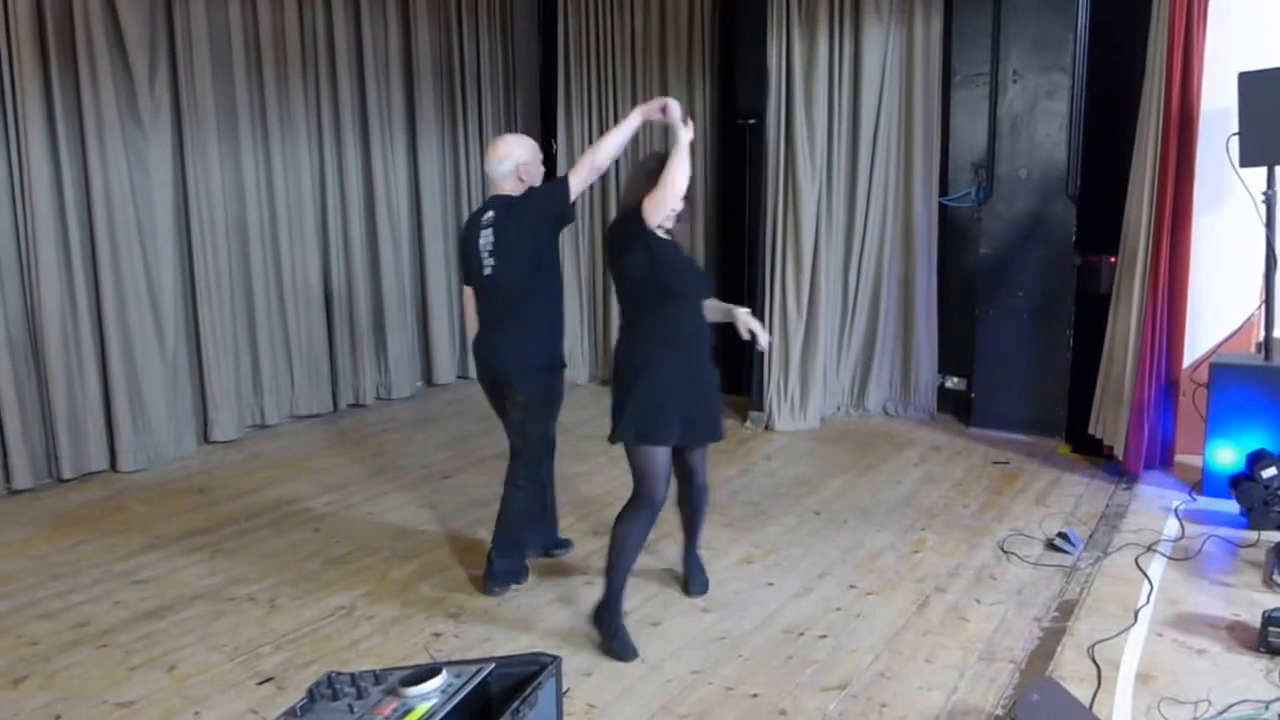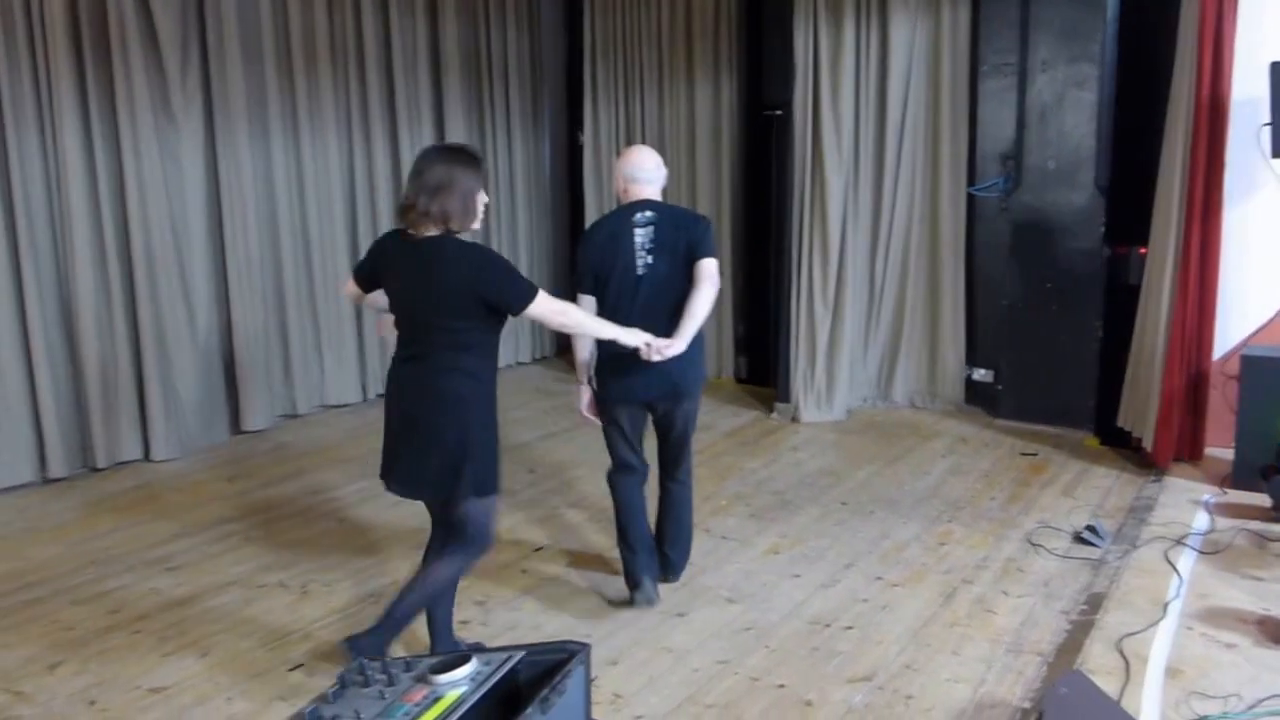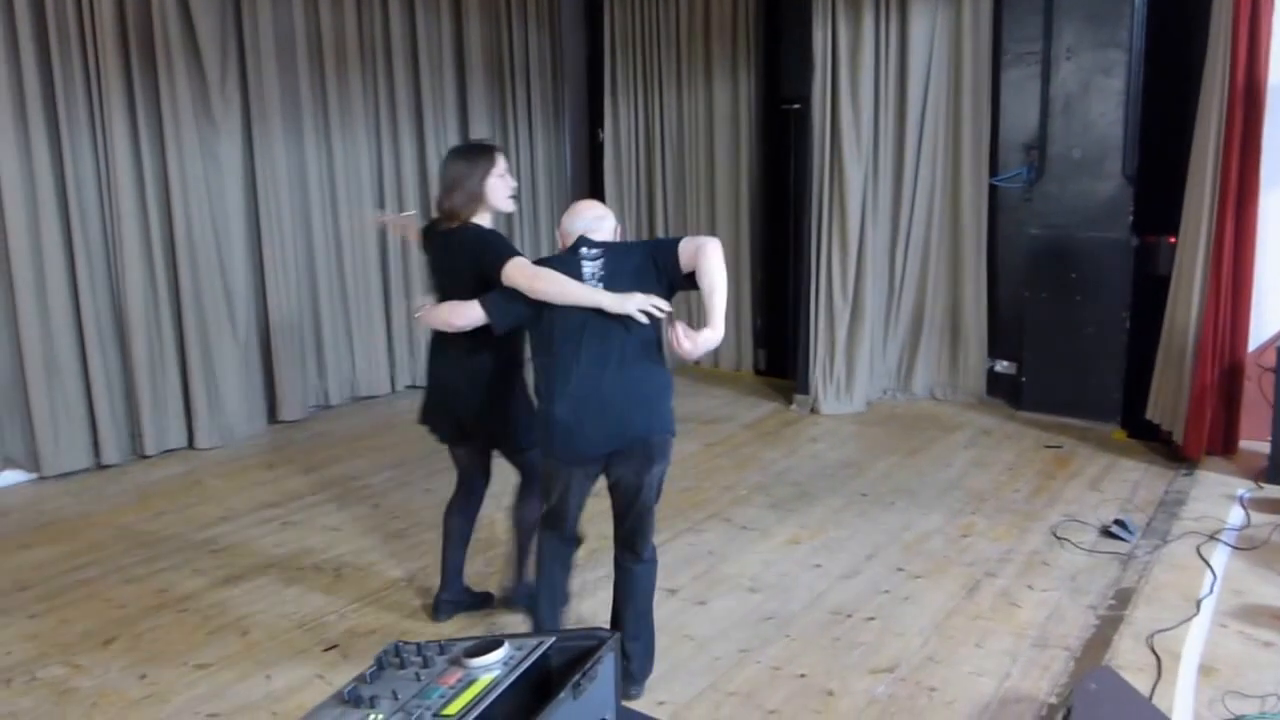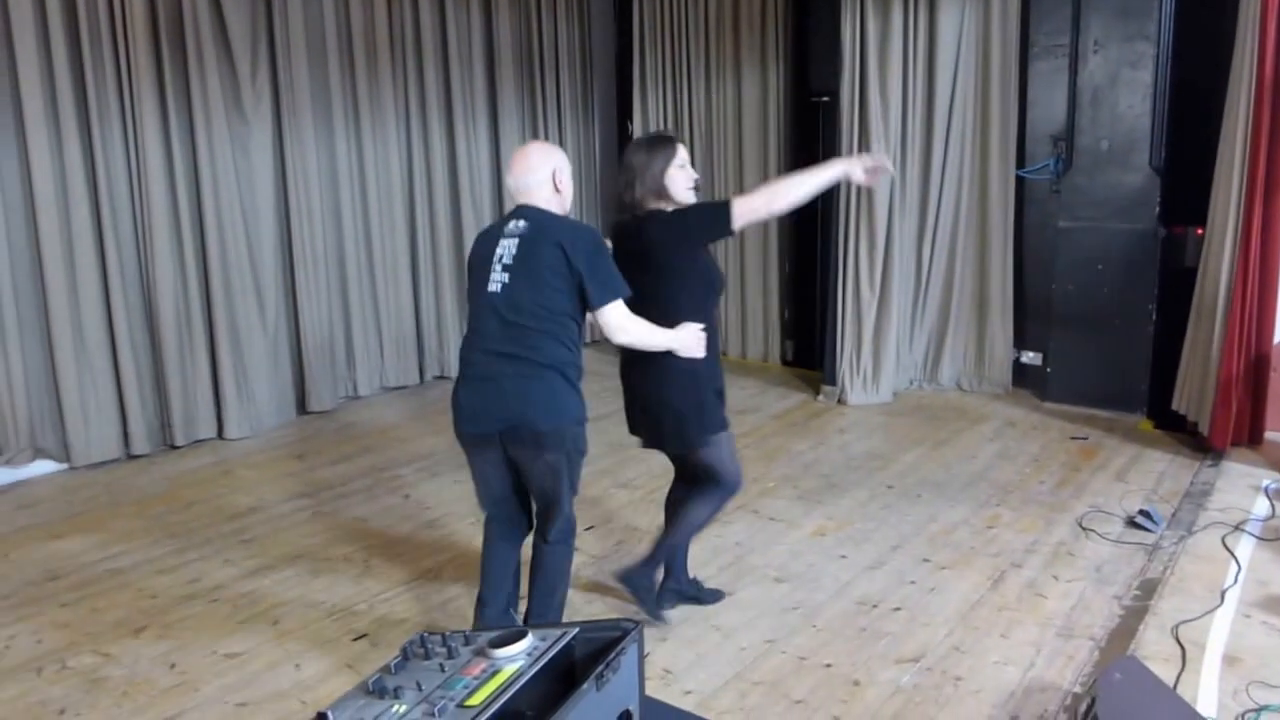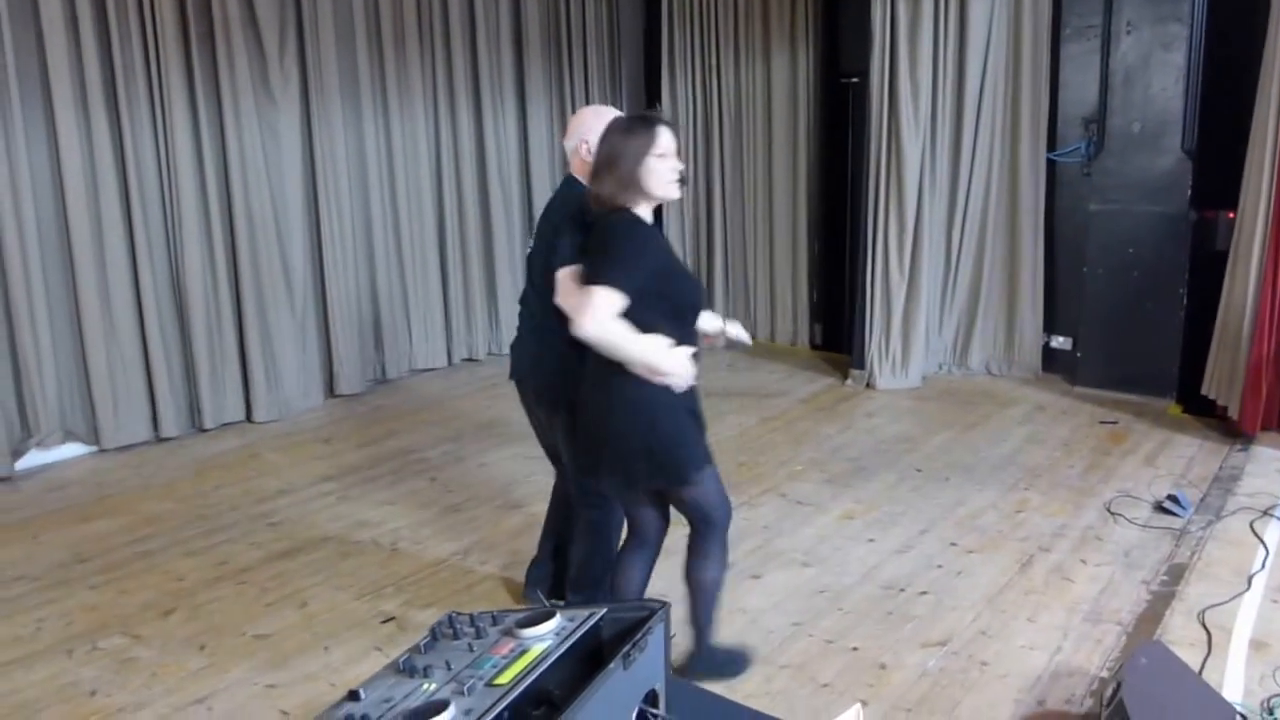
dt=1s
person 1, frame 1
left shoulder: (673, 248)
right shoulder: (627, 233)
left elbow: (695, 304)
right elbow: (670, 189)
left wrist: (736, 313)
right wrist: (682, 137)
left hip: (691, 376)
right hip: (646, 380)
left knee: (694, 474)
right knee: (650, 495)
left ankle: (691, 556)
right ankle: (609, 607)
person 1, frame 2
left shoulder: (393, 247)
right shoulder: (474, 262)
left elbow: (354, 291)
right elbow: (554, 313)
right wrist: (622, 334)
left hip: (410, 402)
right hip: (455, 409)
left knee: (447, 527)
right knee: (470, 536)
left ankle: (442, 644)
right ankle: (378, 637)
person 1, frame 3
left shoulder: (442, 234)
right shoulder: (484, 245)
left elbow: (417, 232)
right elbow: (530, 278)
right wrist: (610, 300)
left hip: (451, 378)
right hip: (489, 382)
left knee: (470, 481)
right knee: (538, 473)
left ankle: (450, 591)
right ankle: (521, 584)
person 1, frame 4
left shoulder: (631, 233)
right shoulder: (674, 228)
right elbow: (767, 202)
right wrist: (841, 167)
left hip: (660, 370)
right hip: (674, 375)
left knee: (694, 475)
right knee: (724, 479)
left ankle: (674, 581)
right ankle: (645, 571)
person 1, frame 5
left shoulder: (619, 228)
right shoulder: (633, 236)
right elbow: (590, 320)
left wrist: (716, 324)
right wrist: (661, 363)
left hip: (615, 403)
right hip: (644, 406)
left knee: (646, 527)
right knee: (712, 515)
right ankle: (702, 651)
person 2, frame 1
left shoulder: (474, 225)
right shoulder: (532, 212)
left elbow: (470, 301)
right elbow: (591, 165)
right wrist: (639, 114)
left hip: (491, 360)
right hip: (532, 361)
left knee: (531, 450)
right knee: (529, 461)
left ankle: (541, 537)
right ankle: (503, 568)
person 2, frame 2
left shoulder: (599, 234)
right shoulder: (693, 225)
left elbow: (585, 315)
right elbow: (708, 282)
left wrist: (585, 381)
right wrist: (679, 341)
left hip: (619, 376)
right hip: (679, 373)
left knee: (626, 471)
right knee: (676, 468)
left ankle: (642, 575)
right ankle: (671, 562)
person 2, frame 3
left shoulder: (541, 274)
right shoulder: (647, 256)
left elbow: (464, 316)
right elbow: (706, 248)
left wrist: (429, 315)
right wrist: (714, 327)
left hip: (571, 428)
right hip: (643, 424)
left knee: (557, 530)
right knee: (635, 543)
right ankle: (631, 668)
person 2, frame 4
left shoulder: (485, 242)
right shoulder: (577, 239)
right elbow: (619, 330)
right wrist: (673, 339)
left hip: (476, 406)
right hip: (546, 409)
left knee: (504, 521)
right knee: (555, 526)
left ankle: (494, 636)
person 2, frame 5
left shoulder: (575, 203)
right shoulder: (575, 211)
left hip: (540, 365)
right hip: (560, 371)
left knee: (575, 476)
right knee: (597, 487)
left ankle: (546, 582)
right ankle: (586, 603)
